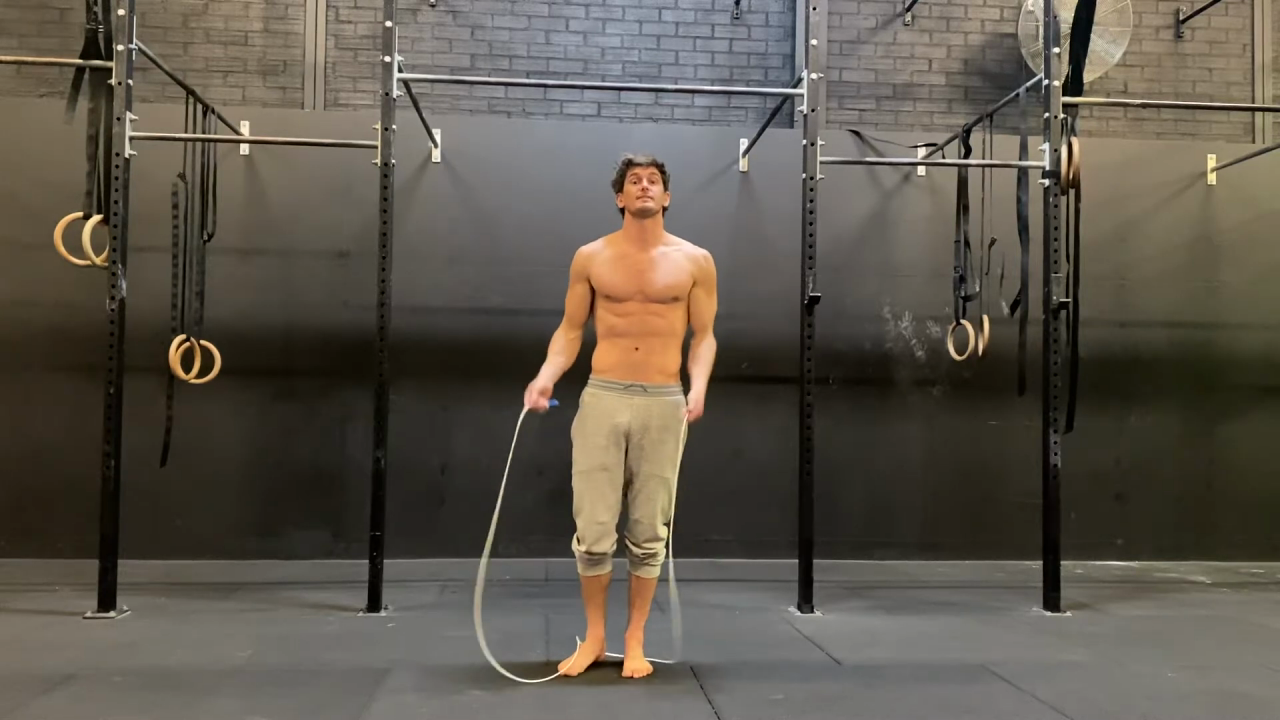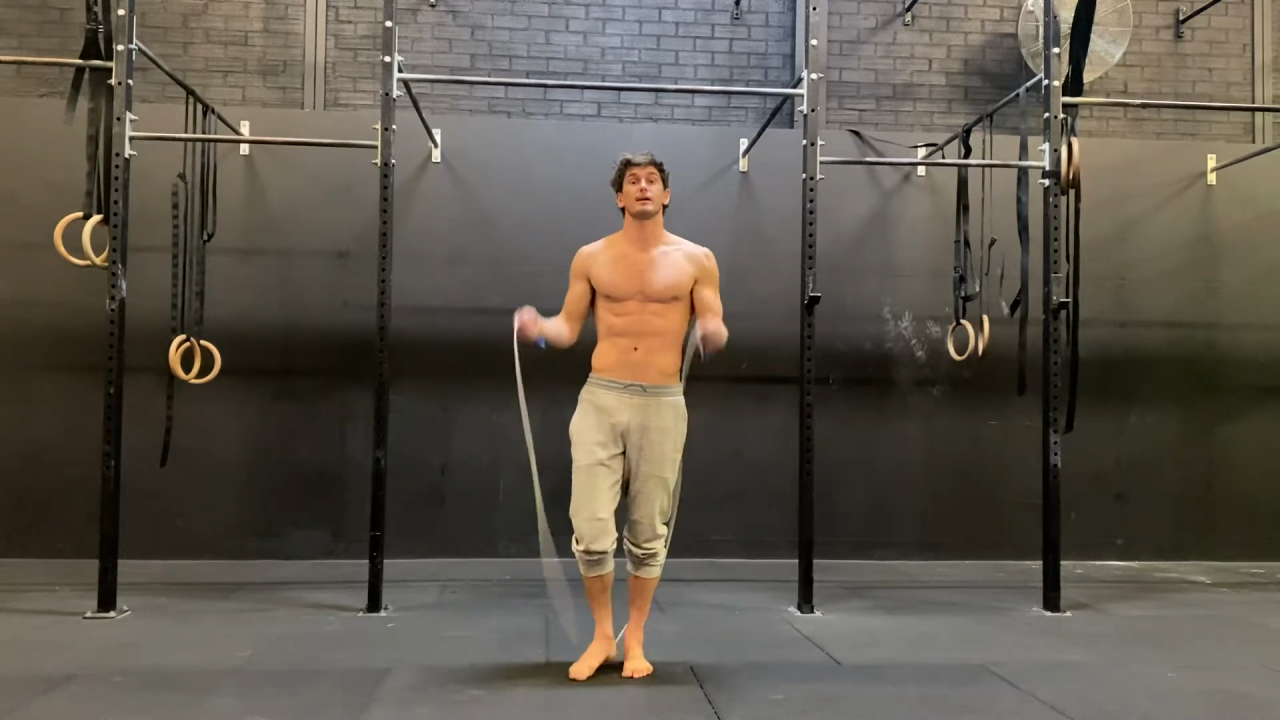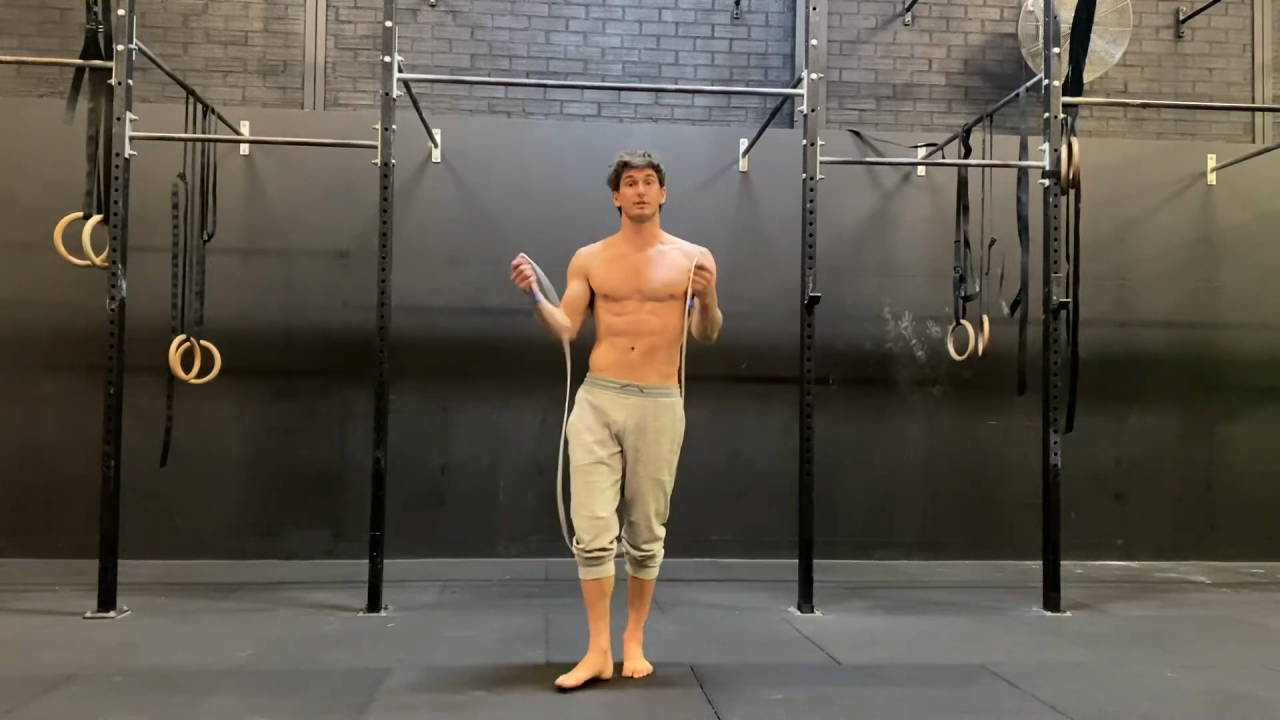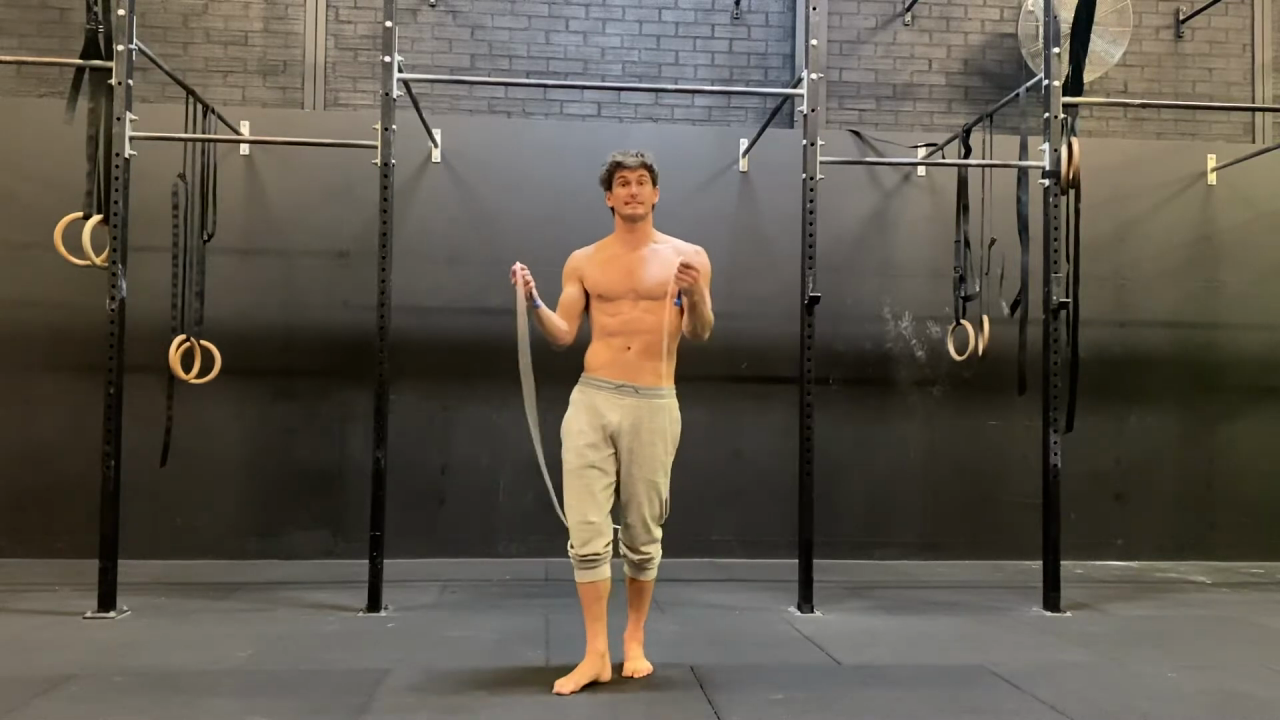
dt=0.2s
person 1, frame 1
left shoulder: (695, 261)
right shoulder: (590, 257)
left elbow: (704, 336)
right elbow: (571, 329)
left wrist: (697, 387)
right wrist: (546, 376)
left hip: (663, 405)
right hip: (601, 400)
left knee: (648, 532)
right knee: (593, 528)
left ankle: (634, 641)
right ankle: (594, 635)
person 1, frame 2
left shoulder: (696, 259)
right shoulder: (590, 257)
left elbow: (715, 328)
right elbow: (570, 324)
left wrist: (713, 334)
right wrist: (541, 327)
left hip: (662, 405)
right hip: (600, 400)
left knee: (647, 532)
right knee: (591, 527)
left ankle: (635, 639)
right ankle: (602, 634)
person 1, frame 3
left shoulder: (692, 256)
right shoulder: (589, 258)
left elbow: (706, 335)
right elbow: (566, 328)
left wrist: (707, 298)
right wrist: (534, 294)
left hip: (658, 404)
right hip: (596, 400)
left knee: (645, 532)
right knee: (592, 529)
left ankle: (633, 641)
right ankle: (597, 650)
person 1, frame 4
left shoulder: (687, 255)
right shoulder: (583, 260)
left elbow: (700, 333)
right elbow: (563, 334)
left wrist: (697, 295)
right wrist: (534, 301)
left hip: (654, 405)
right hip: (591, 401)
left knee: (643, 534)
right knee: (588, 532)
left ankle: (634, 640)
right ankle: (596, 654)
